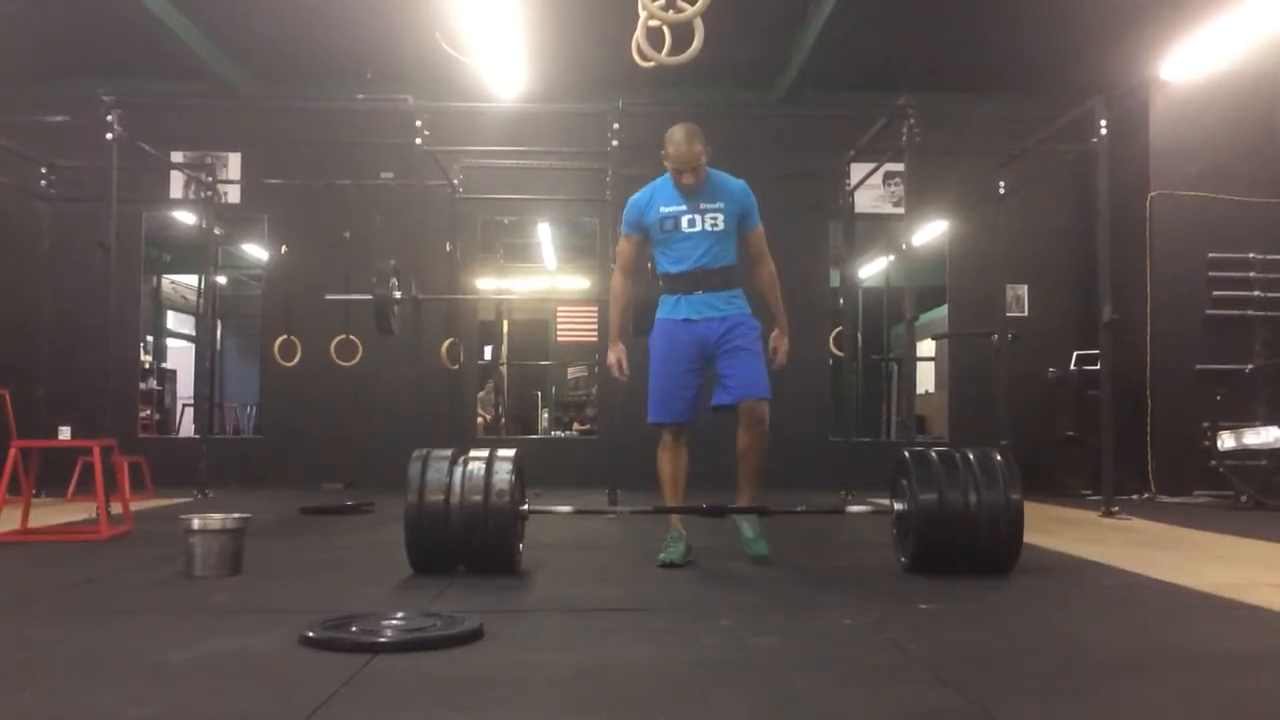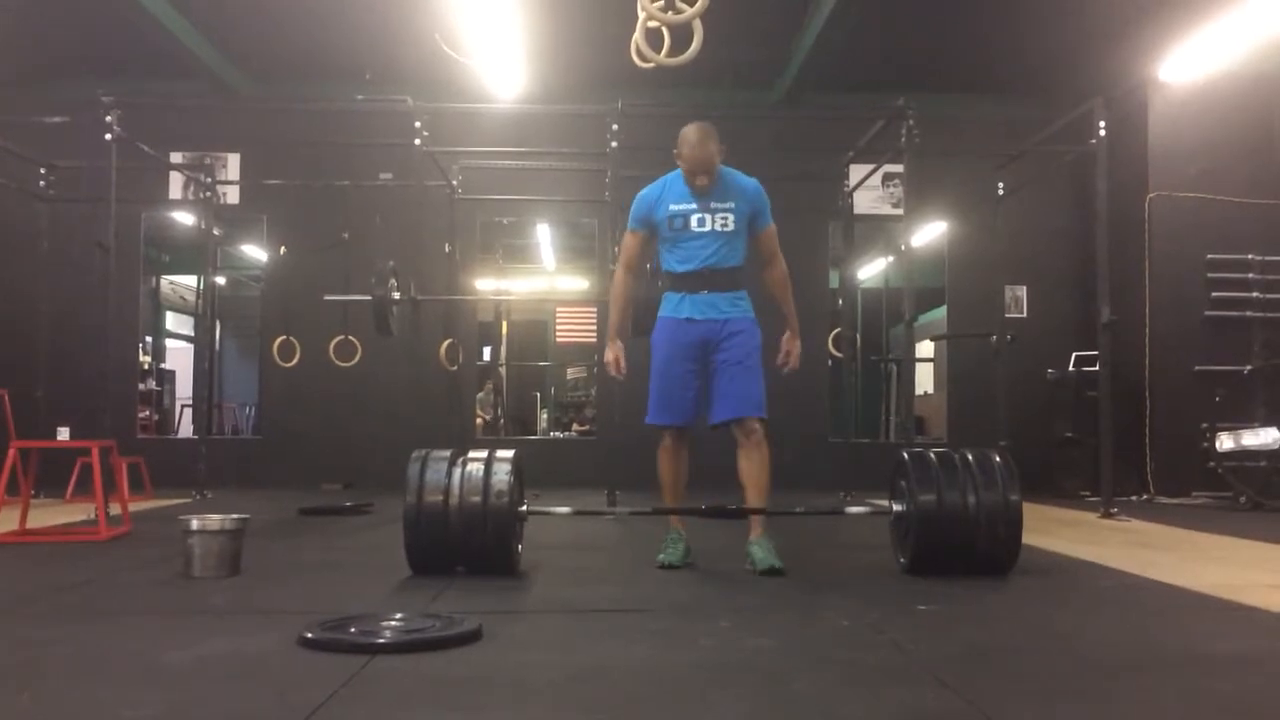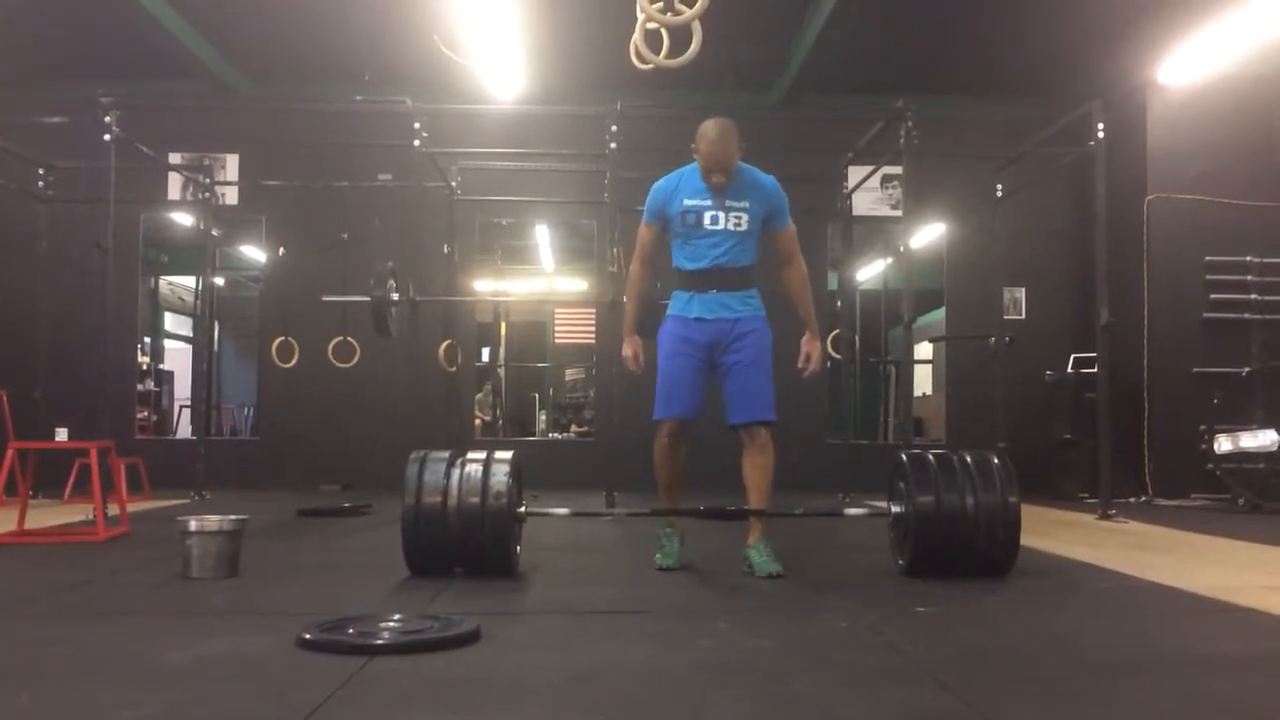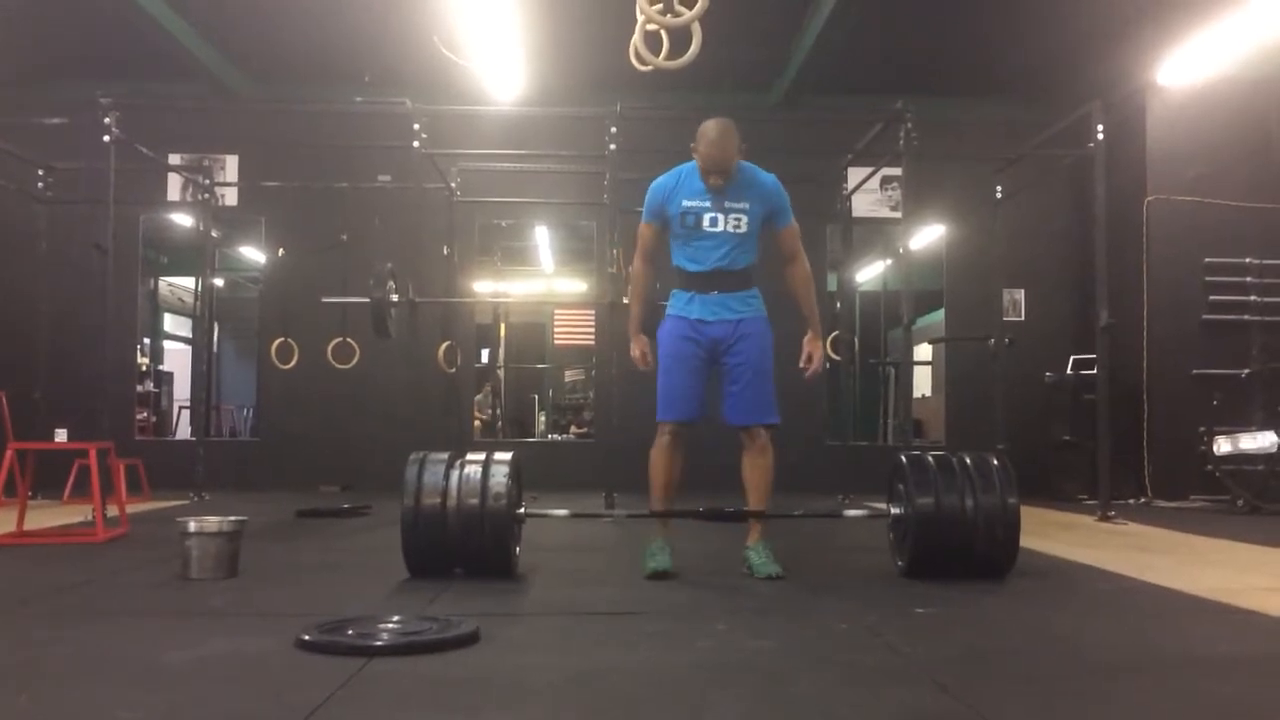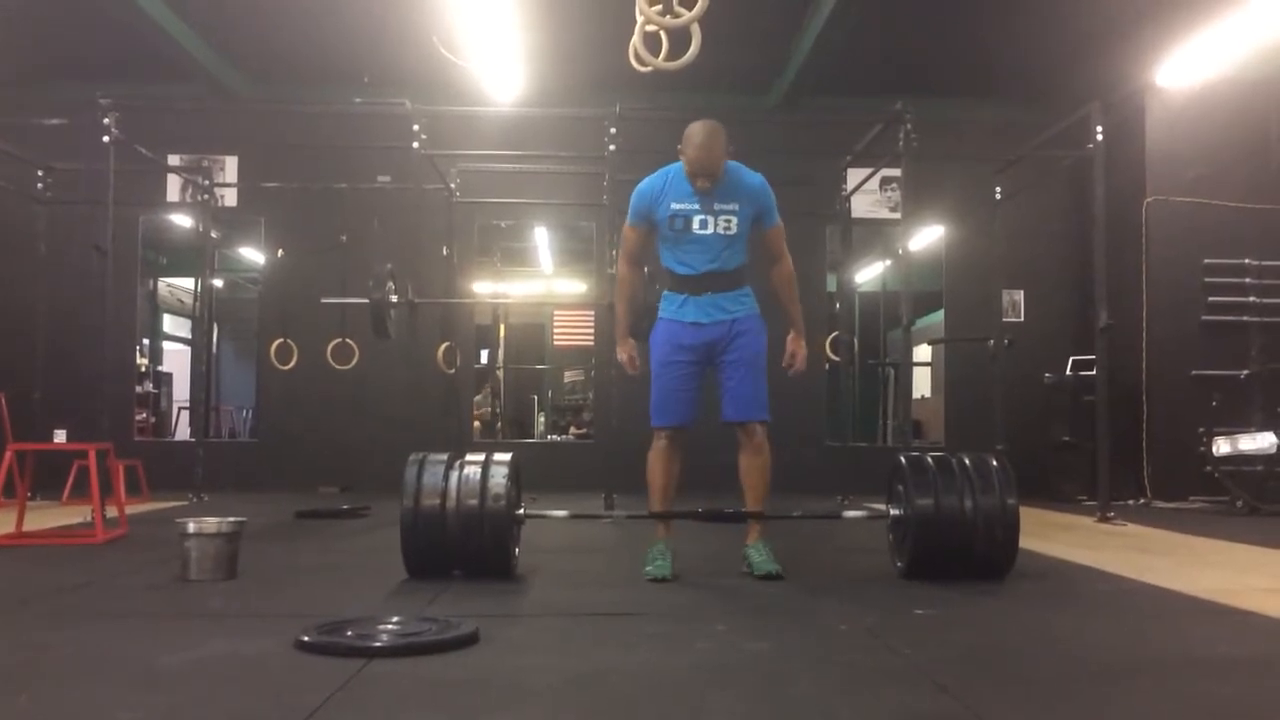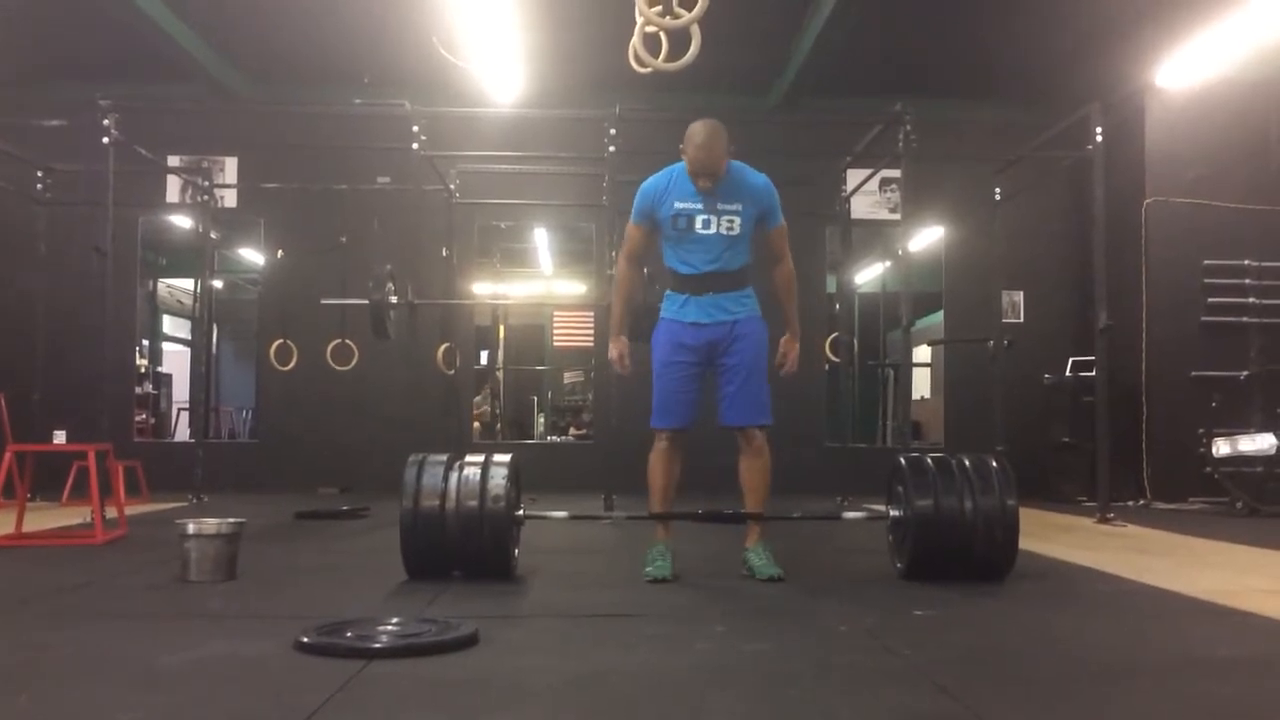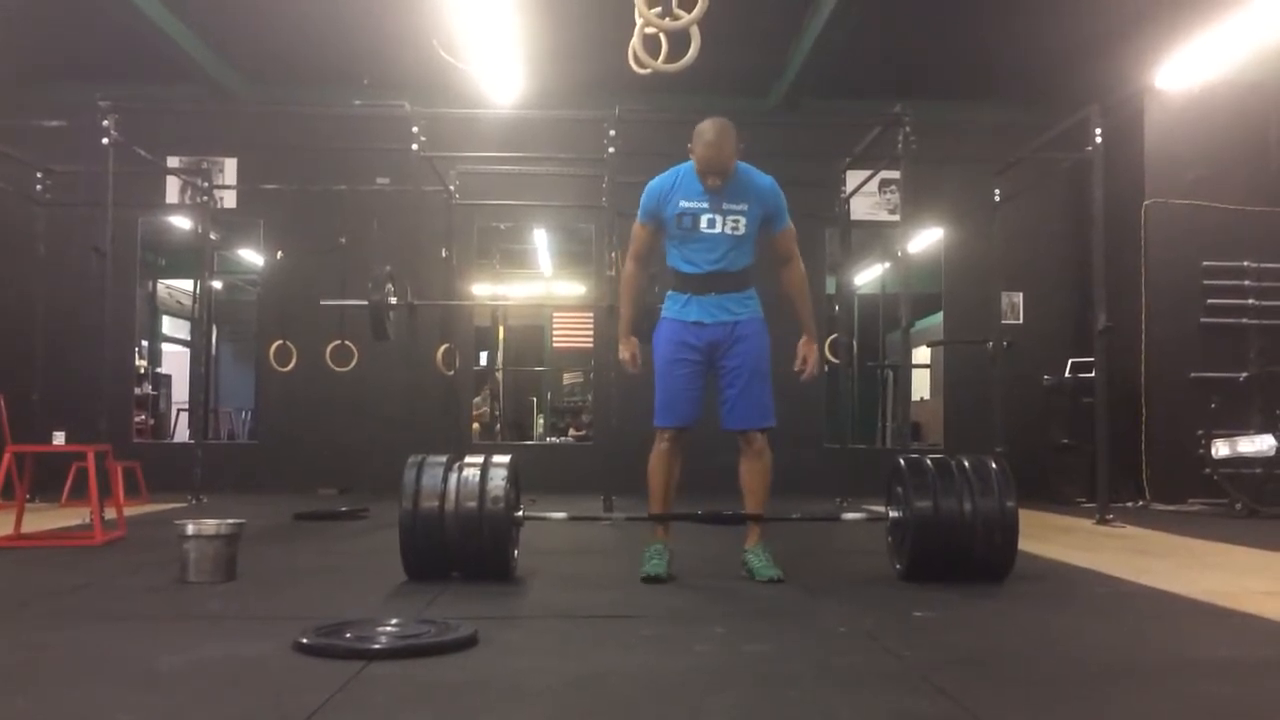
dt=0.2s
person 1, frame 1
left shoulder: (737, 193)
right shoulder: (643, 203)
left elbow: (761, 263)
right elbow: (623, 273)
left wrist: (781, 326)
right wrist: (614, 339)
left hip: (731, 315)
right hip: (675, 320)
left knee: (754, 409)
right knee: (672, 428)
left ankle: (745, 507)
right ankle: (676, 531)
person 1, frame 2
left shoulder: (749, 192)
right shoulder: (652, 198)
left elbow: (773, 263)
right elbow: (627, 270)
left wrist: (792, 328)
right wrist: (613, 337)
left hip: (734, 318)
right hip: (677, 320)
left knee: (748, 425)
right knee: (672, 430)
left ankle: (757, 536)
right ankle: (677, 533)
person 1, frame 3
left shoulder: (766, 190)
right shoulder: (665, 191)
left elbow: (791, 263)
right elbow: (641, 263)
left wrist: (811, 331)
right wrist: (629, 331)
left hip: (744, 318)
right hip: (685, 317)
left knee: (755, 428)
right knee: (671, 424)
left ankle: (755, 541)
right ankle: (671, 529)
person 1, frame 4
left shoulder: (766, 189)
right shoulder: (665, 189)
left elbow: (794, 261)
right elbow: (644, 262)
left wrist: (814, 331)
right wrist: (636, 330)
left hip: (745, 319)
right hip: (684, 318)
left knee: (755, 430)
right knee: (671, 426)
left ankle: (755, 542)
right ankle: (660, 539)
person 1, frame 5
left shoulder: (754, 189)
right shoulder: (651, 191)
left elbow: (779, 260)
right elbow: (630, 263)
left wrist: (798, 331)
right wrist: (623, 335)
left hip: (738, 318)
right hip: (677, 320)
left knee: (752, 428)
right knee: (667, 432)
left ankle: (754, 541)
right ankle: (661, 543)
person 1, frame 6
left shoulder: (758, 189)
right shoulder: (655, 190)
left elbow: (781, 260)
right elbow: (629, 262)
left wrist: (793, 332)
right wrist: (616, 332)
left hip: (740, 320)
right hip: (679, 321)
left knee: (751, 432)
right knee: (667, 433)
left ankle: (754, 543)
right ankle: (661, 544)
person 1, frame 7
left shoulder: (764, 191)
right shoulder: (661, 189)
left elbow: (790, 263)
right elbow: (636, 262)
left wrist: (809, 334)
right wrist: (625, 332)
left hip: (742, 321)
right hip: (681, 321)
left knee: (753, 435)
right knee: (668, 432)
left ankle: (754, 545)
right ankle: (659, 543)
